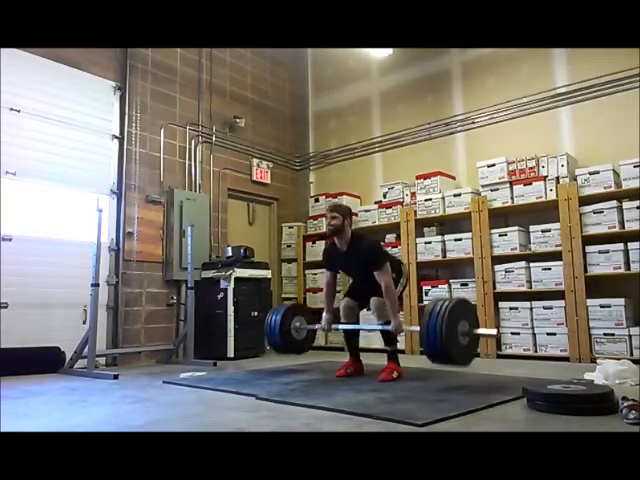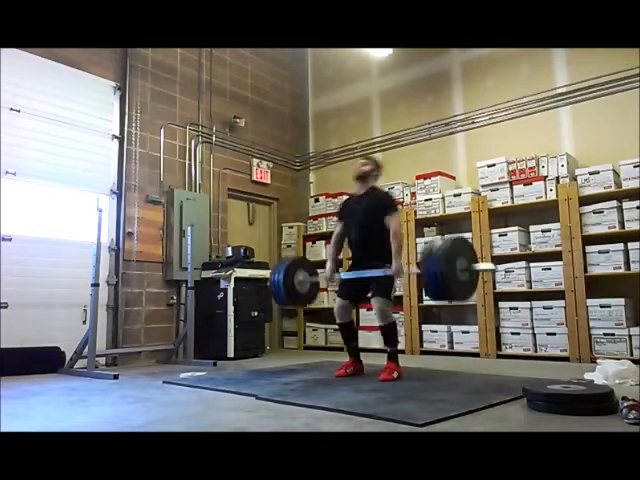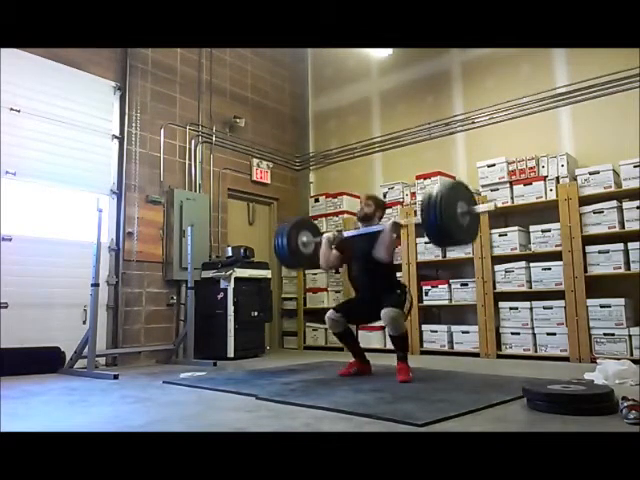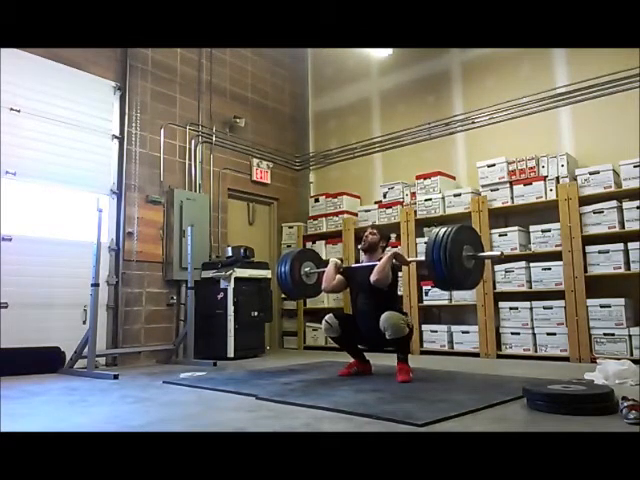
dt=0.5s
person 1, frame 1
left shoulder: (367, 245)
right shoulder: (330, 251)
left elbow: (385, 283)
right elbow: (329, 283)
left wrist: (396, 318)
right wrist: (327, 314)
left hip: (392, 273)
right hip: (364, 278)
left knee: (378, 305)
right knee: (346, 308)
left ankle: (393, 363)
right ankle: (355, 362)
person 1, frame 2
left shoulder: (380, 197)
right shoulder: (348, 203)
left elbow: (394, 227)
right elbow: (338, 235)
left wrist: (397, 260)
right wrist: (331, 263)
left hip: (381, 261)
right hip: (358, 263)
left knee: (381, 308)
right knee: (341, 308)
left ankle: (393, 363)
right ankle: (355, 361)
person 1, frame 3
left shoulder: (382, 234)
right shoulder: (348, 241)
left elbow: (384, 256)
right elbow: (326, 264)
left wrist: (390, 227)
right wrist: (327, 239)
left hip: (391, 294)
right hip: (365, 298)
left knee: (390, 315)
right knee: (333, 318)
left ankle: (402, 363)
right ankle: (361, 361)
person 1, frame 4
left shoulder: (388, 267)
right shoulder: (352, 271)
left elbow: (376, 279)
right elbow: (327, 286)
left wrist: (390, 256)
right wrist: (333, 264)
left hip: (391, 328)
left knee: (389, 319)
right knee: (329, 322)
left ankle: (403, 365)
right ankle: (361, 362)
